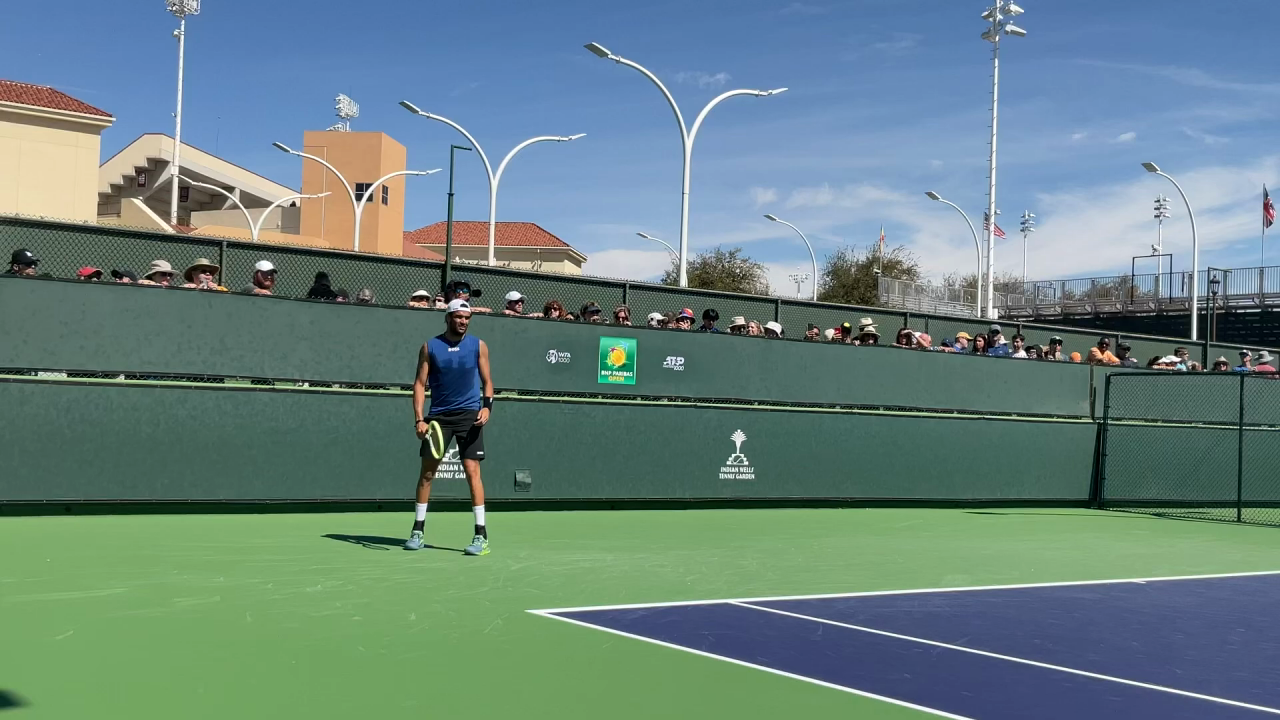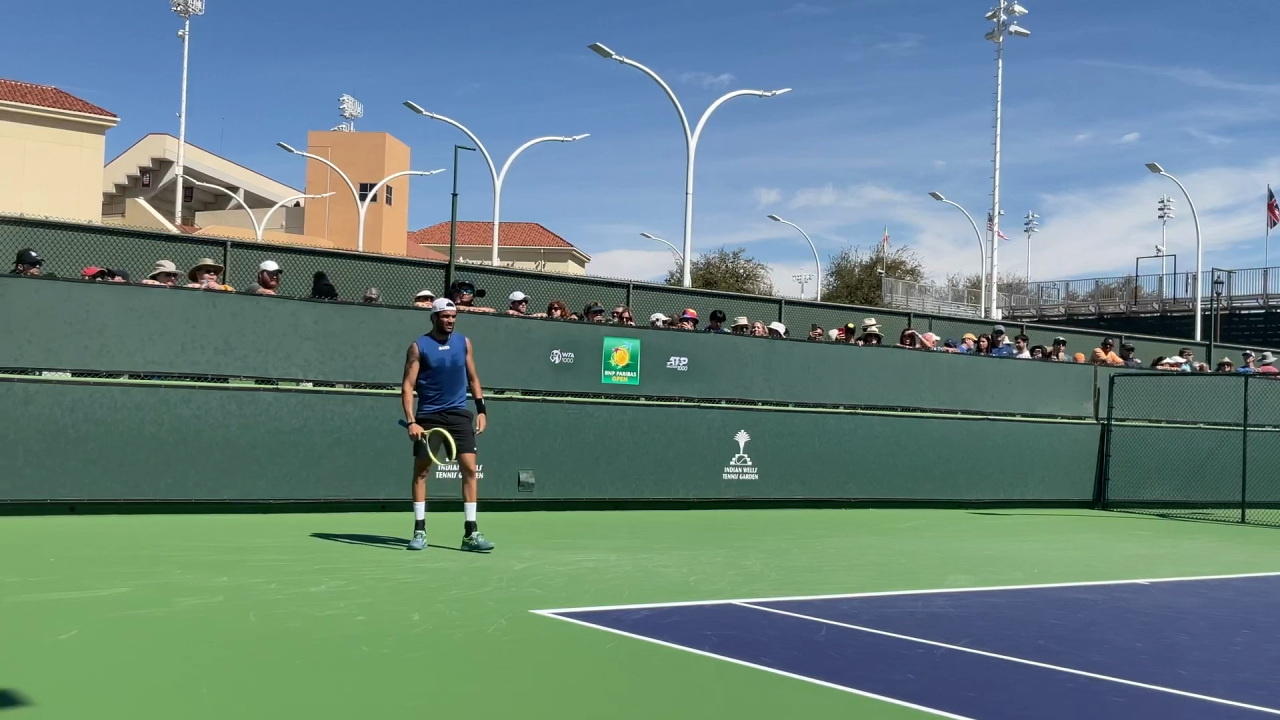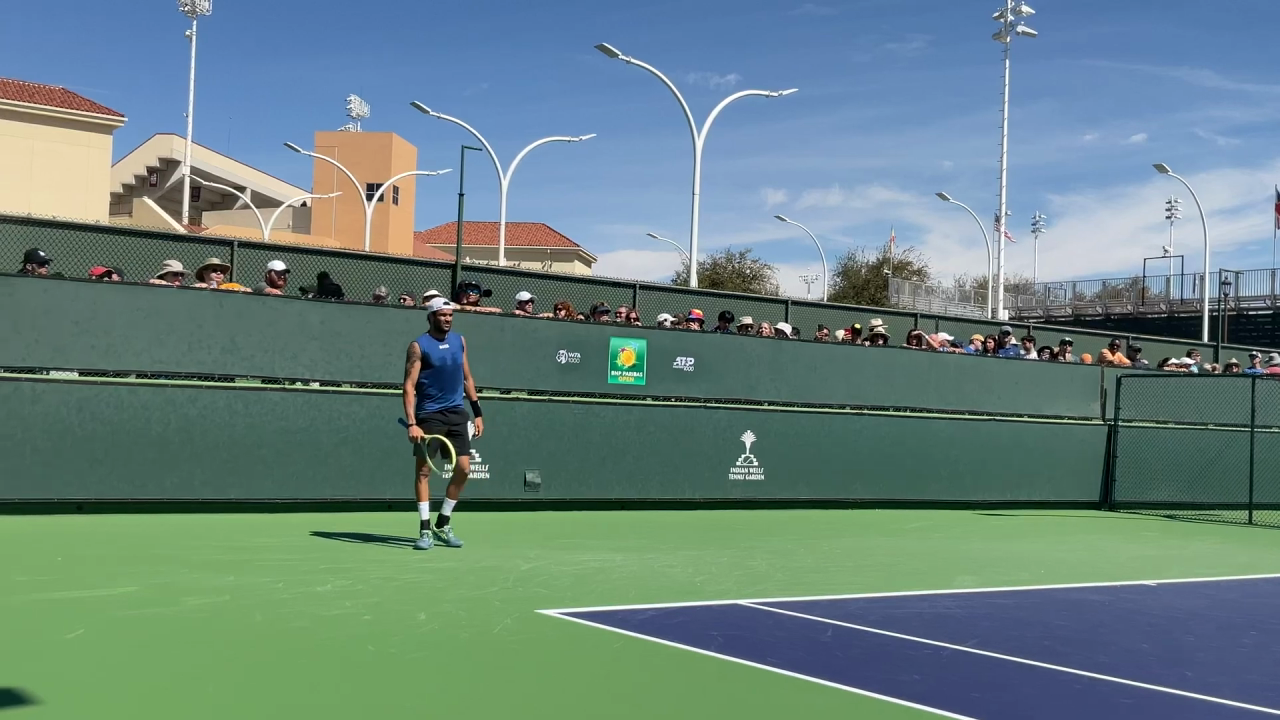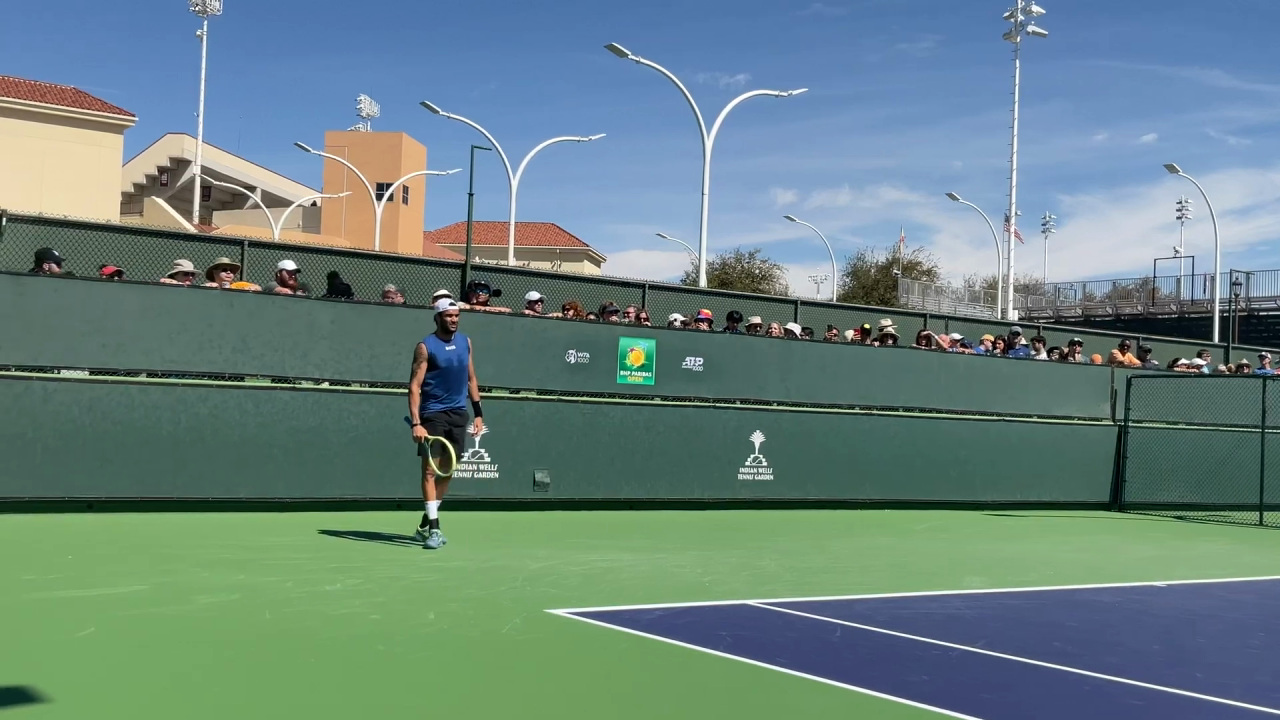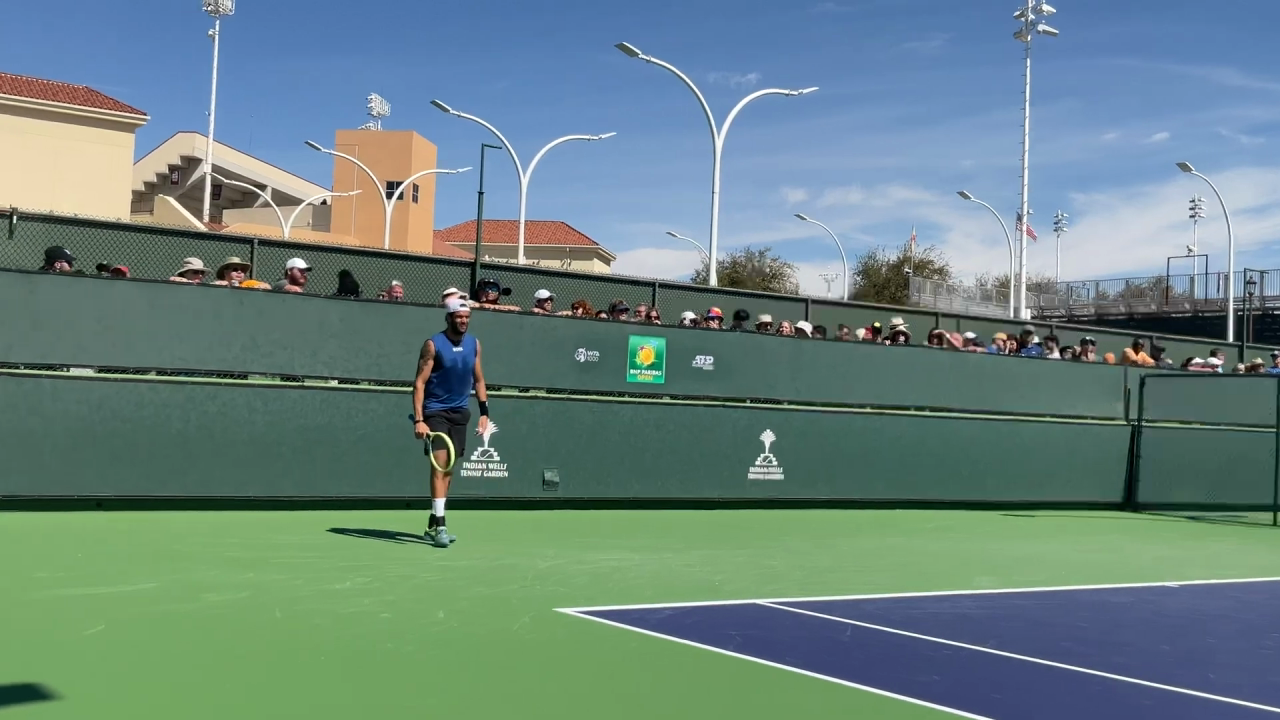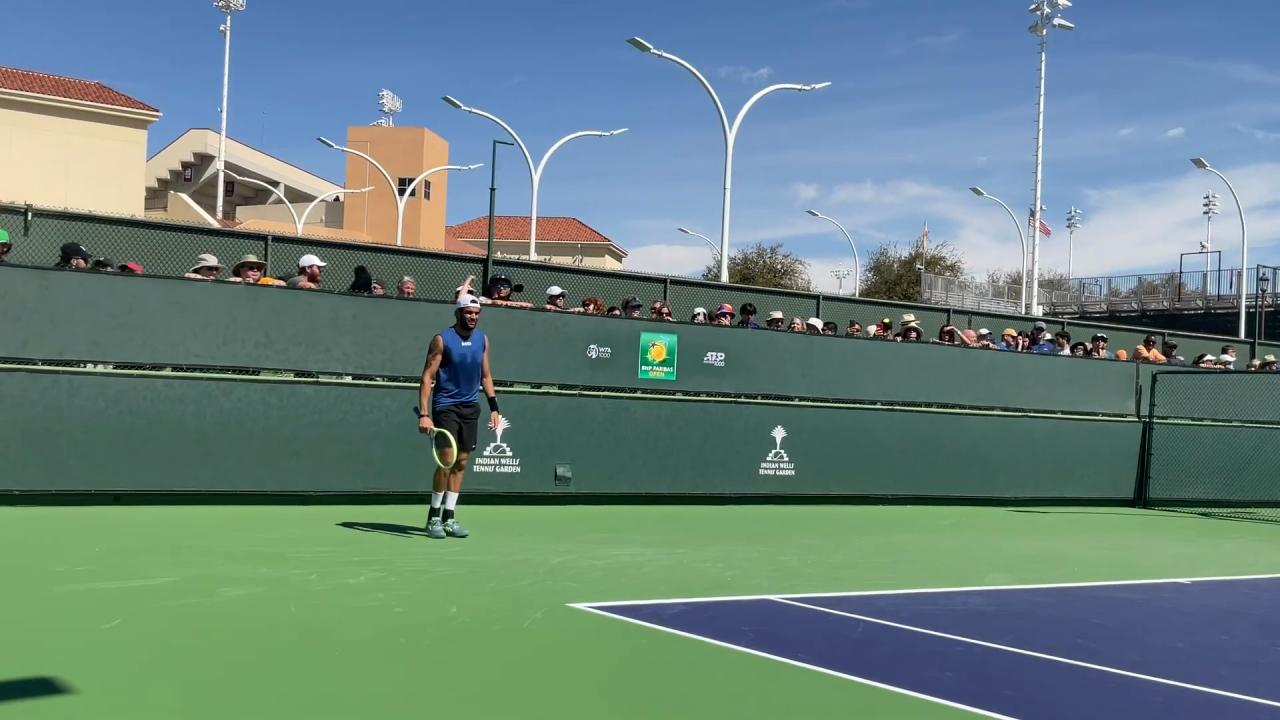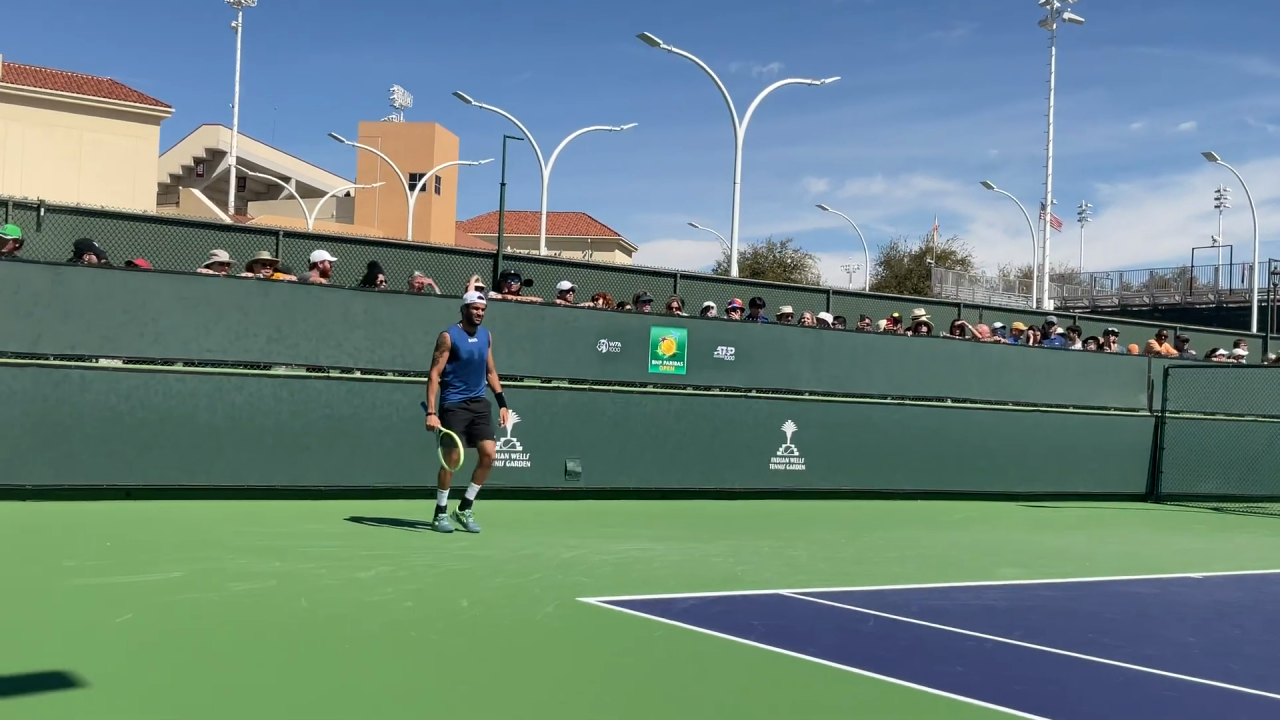
dt=0.2s
person 1, frame 1
left shoulder: (478, 346)
right shoulder: (430, 347)
left elbow: (487, 382)
right elbow: (420, 385)
left wrist: (486, 406)
right wrist: (419, 419)
left hip: (468, 417)
right hip: (438, 417)
left knee: (473, 473)
right knee: (427, 473)
left ankle: (480, 536)
right ankle: (418, 532)
person 1, frame 2
left shoulder: (463, 342)
right shoulder: (418, 347)
left elbow: (472, 378)
right elbow: (407, 386)
left wrist: (481, 409)
right wrist: (411, 421)
left hip: (460, 415)
right hip: (429, 416)
left knee: (469, 469)
right knee: (421, 472)
left ankle: (472, 533)
right ankle: (420, 531)
person 1, frame 3
left shoulder: (459, 341)
right shoulder: (419, 346)
left elbow: (467, 378)
right elbow: (409, 386)
left wrist: (477, 412)
right wrist: (411, 423)
left hip: (457, 414)
right hip: (429, 415)
left knee: (462, 469)
right knee: (424, 471)
left ankle: (442, 524)
right ankle: (426, 530)
person 1, frame 4
left shoulder: (465, 343)
right shoulder: (425, 347)
left elbow: (471, 379)
right elbow: (414, 387)
left wrist: (478, 413)
right wrist: (416, 423)
left hip: (458, 415)
right hip: (433, 415)
left knee: (446, 472)
right knee: (430, 471)
left ankle: (425, 525)
right ankle: (434, 530)
person 1, frame 5
left shoulder: (474, 344)
right shoulder: (433, 345)
left elbow: (478, 380)
right elbow: (419, 383)
left wrist: (484, 411)
right wrist: (418, 419)
left hip: (460, 414)
right hip: (436, 412)
left knee: (448, 470)
right knee: (440, 466)
left ankle: (435, 526)
right ankle: (439, 527)
person 1, frame 6
left shoulder: (482, 340)
right shoulder: (442, 340)
left elbow: (486, 375)
right elbow: (427, 378)
left wrist: (494, 408)
right wrist: (424, 414)
left hip: (470, 409)
right hip: (446, 408)
left knee: (460, 464)
right knee: (446, 461)
left ankle: (447, 519)
right ankle: (434, 518)
person 1, frame 7
left shoulder: (486, 335)
right shoulder: (448, 337)
right elbow: (434, 375)
left wrist: (502, 403)
right wrist: (431, 412)
left hip: (479, 404)
right hip: (454, 405)
left knee: (489, 456)
right knee: (452, 459)
left ankle: (464, 508)
right ankle: (440, 514)
